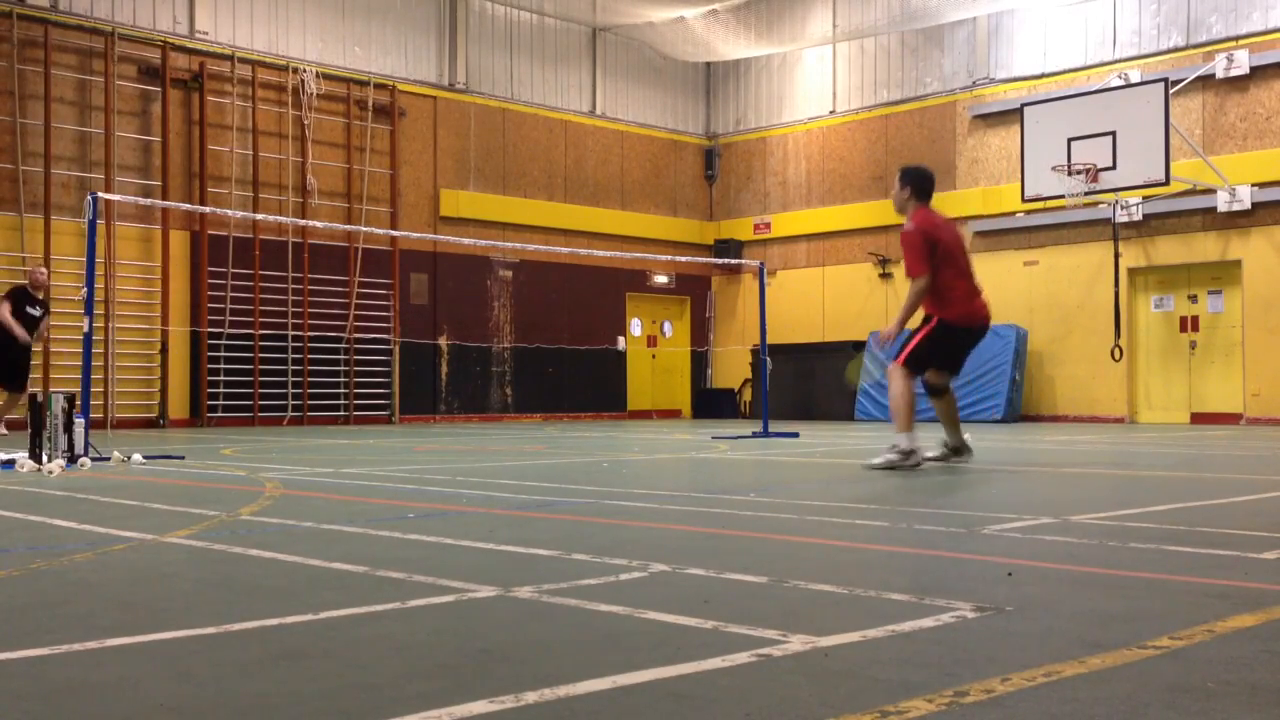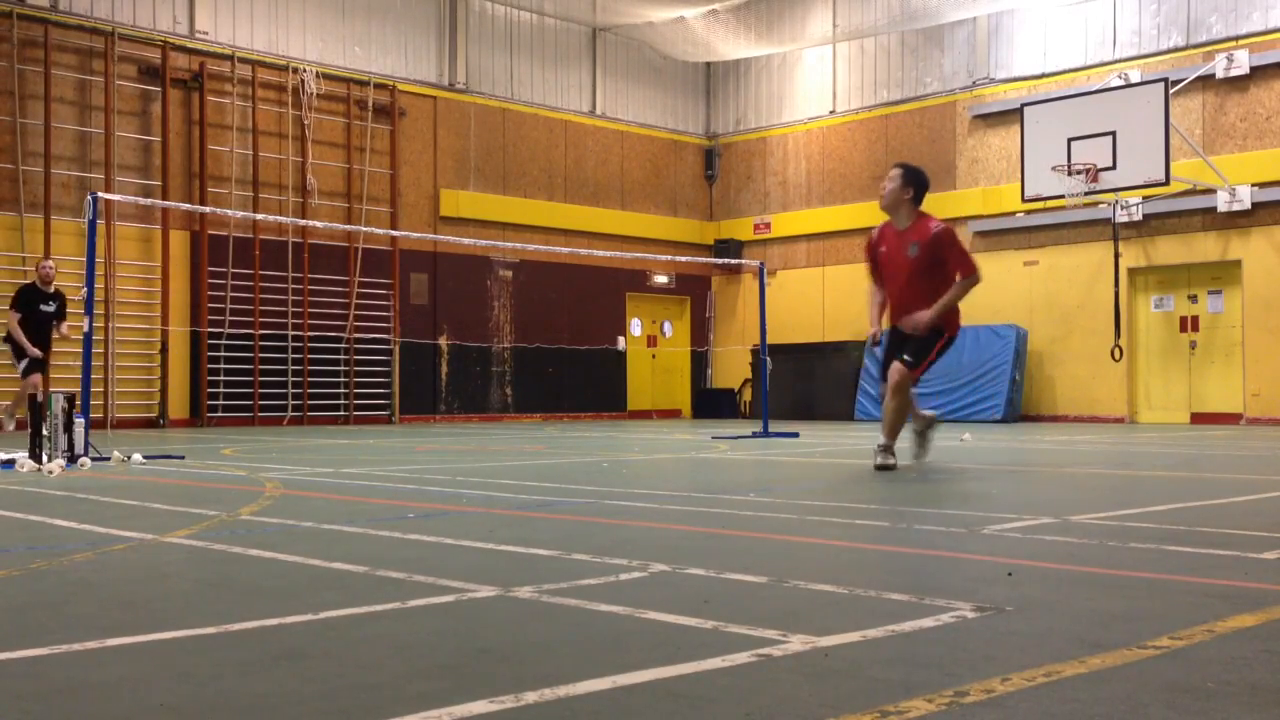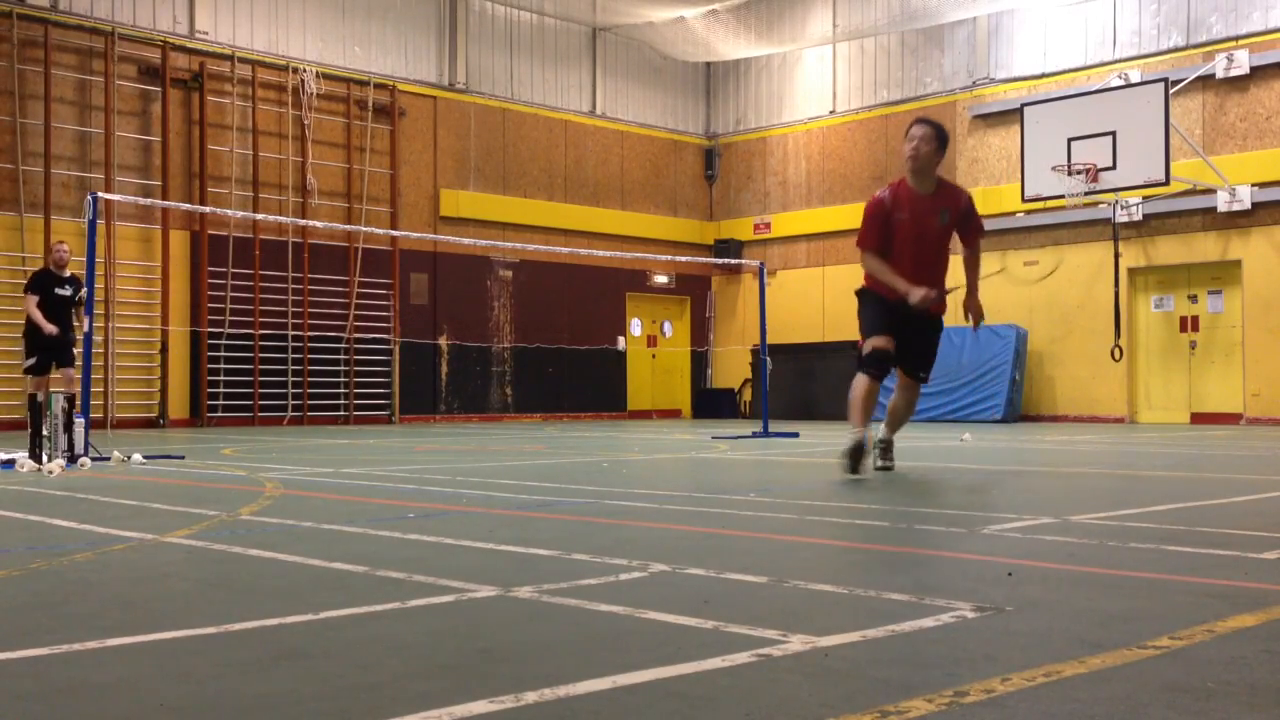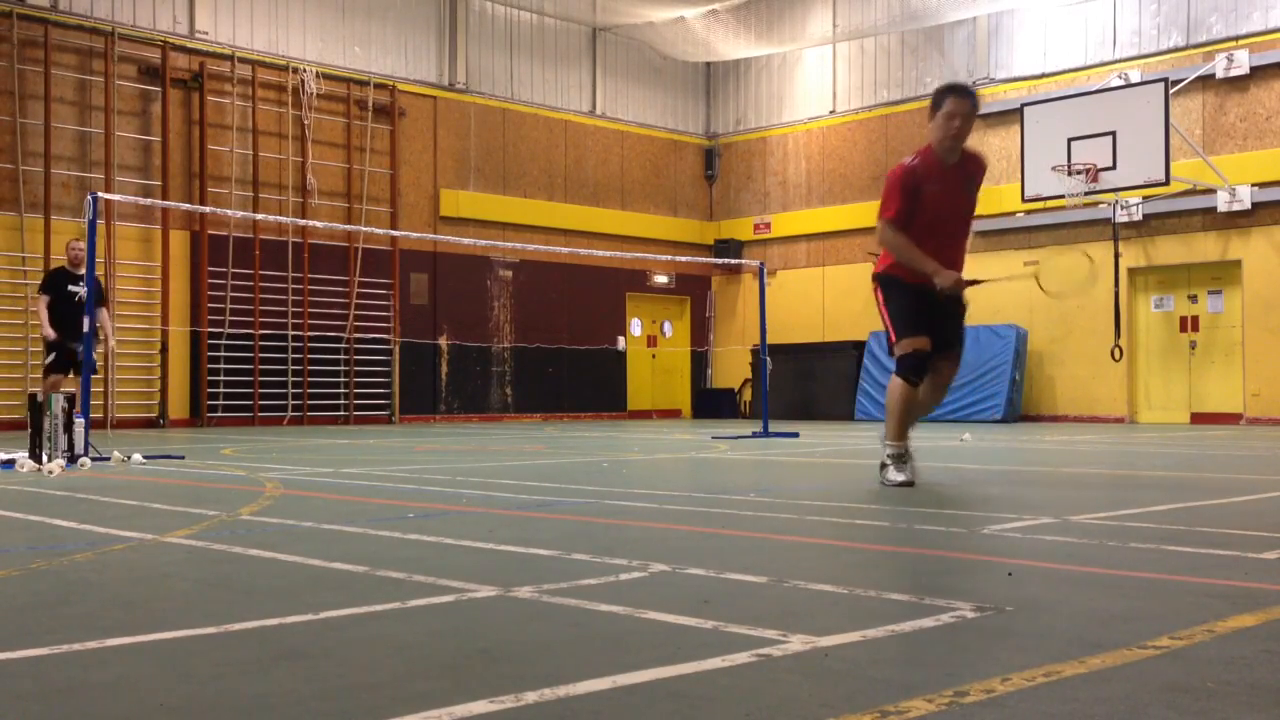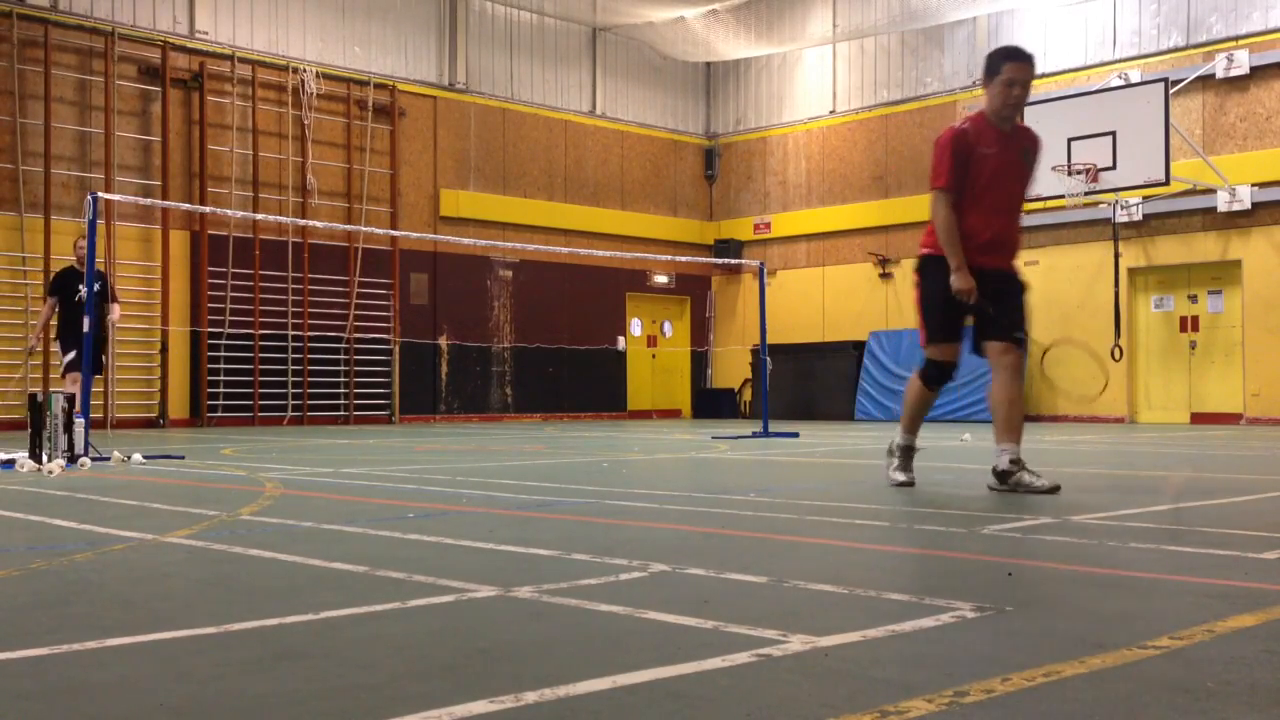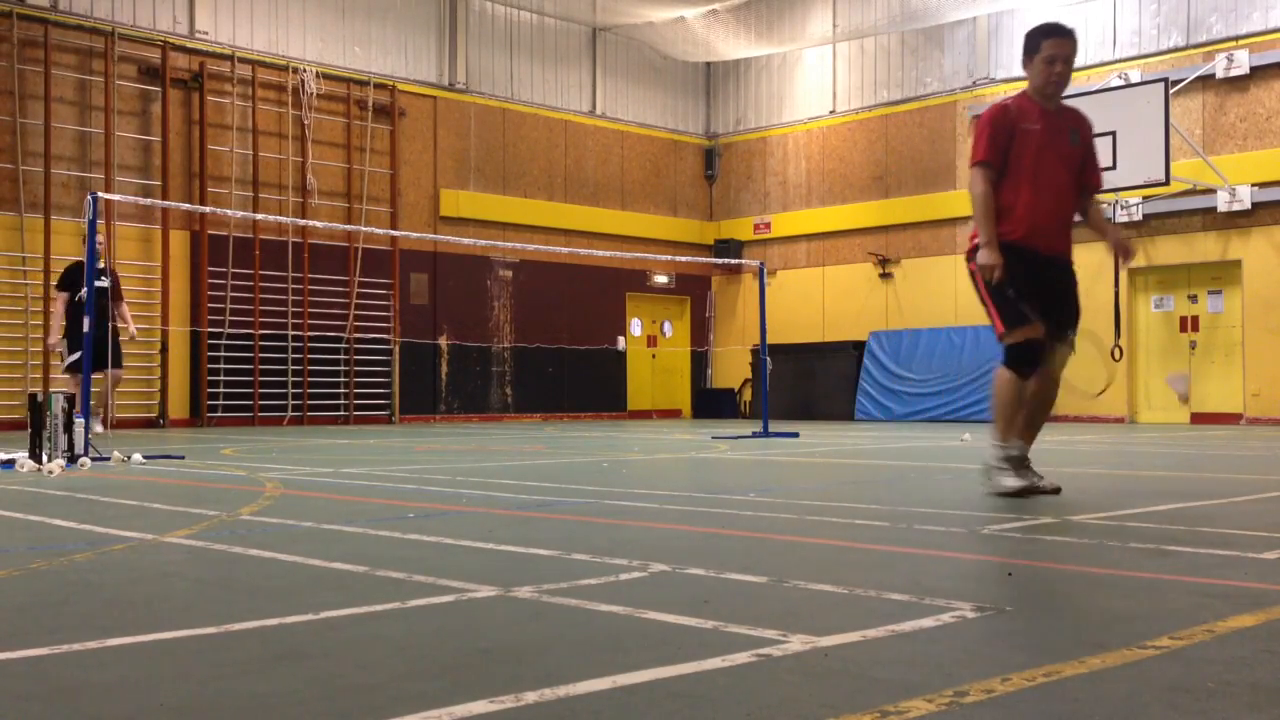
dt=0.3s
person 1, frame 1
left shoulder: (914, 229)
right shoulder: (942, 224)
left elbow: (922, 282)
left wrist: (898, 323)
left hip: (953, 316)
right hip: (974, 316)
left knee: (899, 369)
right knee: (934, 378)
left ankle: (905, 447)
right ankle: (956, 444)
person 1, frame 2
left shoulder: (936, 232)
right shoulder: (878, 237)
left elbow: (968, 276)
left wrist: (934, 312)
right wrist: (874, 321)
left hip: (934, 327)
right hip: (900, 328)
left knee: (898, 376)
right knee: (890, 391)
left ankle: (885, 445)
right ankle: (923, 419)
person 1, frame 3
left shoulder: (958, 201)
right shoulder: (882, 201)
left elbow: (972, 245)
right elbow: (869, 258)
left wrist: (971, 294)
right wrist: (907, 289)
left hip: (928, 307)
right hip: (882, 297)
left knee: (909, 384)
right knee: (876, 355)
left ankle: (885, 439)
right ankle: (857, 440)
person 1, frame 4
left shoulder: (975, 167)
right shoulder: (909, 172)
right elbow: (888, 234)
right wrist: (935, 272)
left hip: (944, 283)
right hip: (902, 280)
left knee: (944, 370)
right knee: (914, 358)
left ankle: (901, 419)
right ankle: (894, 456)
person 1, frame 5
left shoulder: (1028, 143)
right shoulder: (959, 137)
right elbow: (941, 205)
right wrist: (958, 269)
left hip: (997, 270)
right hip: (947, 264)
left knee: (1009, 358)
right knee: (941, 362)
left ankle: (1008, 465)
right ankle: (902, 448)
person 1, frame 6
left shoulder: (1078, 125)
right shoulder: (1002, 115)
left elbow: (1083, 196)
right elbow: (981, 181)
left wrist: (1109, 233)
right wrist: (987, 245)
left hip: (1054, 257)
right hip: (1004, 251)
left knee: (1052, 355)
right knee: (1024, 345)
left ankle: (1011, 456)
right ankle: (1002, 459)
person 2, frame 1
left shoulder: (44, 306)
right shoulder: (15, 293)
left elbow: (40, 336)
left wrist: (42, 333)
right wrist: (17, 330)
left hip: (20, 353)
left knee: (17, 392)
person 2, frame 2
left shoulder: (59, 297)
right shoulder: (25, 291)
left elbow: (61, 321)
right elbow: (12, 322)
left wrist: (63, 330)
right wrist: (27, 346)
left hip: (41, 346)
right hip: (21, 343)
left knee: (28, 386)
right knee: (35, 381)
left ankle: (9, 415)
person 2, frame 3
left shoulder: (76, 282)
right shoulder: (40, 277)
left elbow: (79, 310)
right elbow: (30, 305)
right wrist: (44, 324)
left hip: (64, 338)
right hip: (39, 337)
left knee: (70, 377)
right knee: (38, 383)
left ankle: (68, 422)
right ankle: (36, 424)
person 2, frame 4
left shoulder: (93, 281)
right shoulder: (54, 276)
left elbow: (101, 310)
right elbow: (42, 304)
left wrist: (110, 337)
right wrist: (46, 328)
left hip: (85, 339)
right hip: (59, 339)
right knee: (54, 379)
person 2, frame 5
left shoulder: (102, 278)
right shoulder: (62, 276)
left elbow: (114, 304)
right elbow: (49, 307)
left wrist: (115, 315)
right wrist: (35, 336)
left hip: (95, 339)
right hip: (69, 337)
right knee: (74, 377)
person 2, frame 6
left shoulder: (110, 274)
right shoulder: (74, 270)
left elbow: (119, 303)
right elbow: (60, 302)
left wrist: (130, 325)
right wrist: (54, 333)
left hip: (106, 332)
right hip: (79, 334)
left knee: (115, 374)
right knee: (77, 379)
left ankle: (96, 415)
